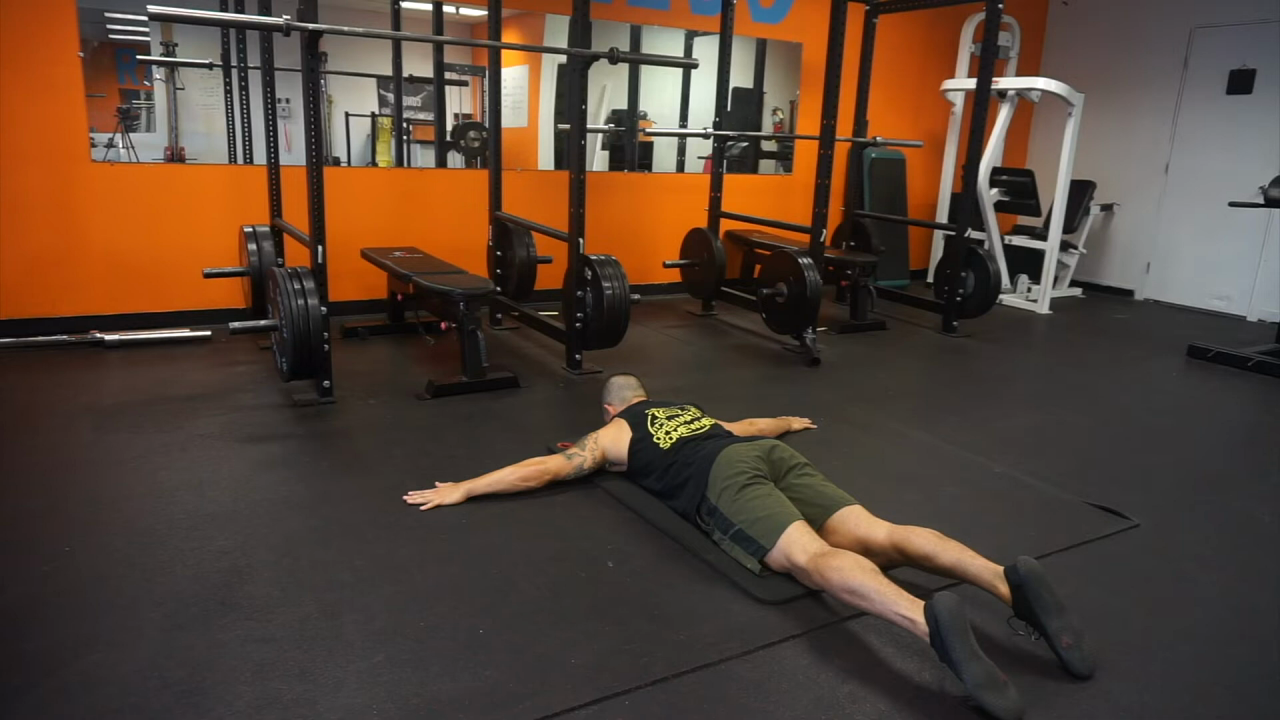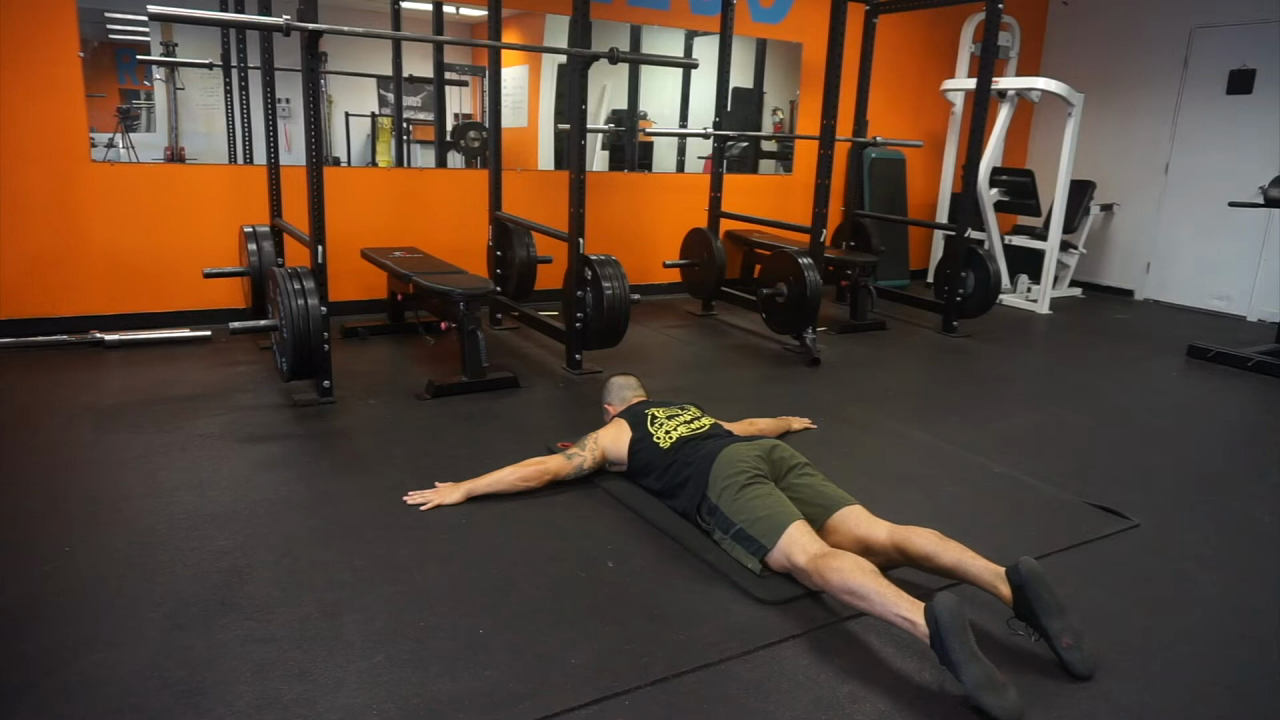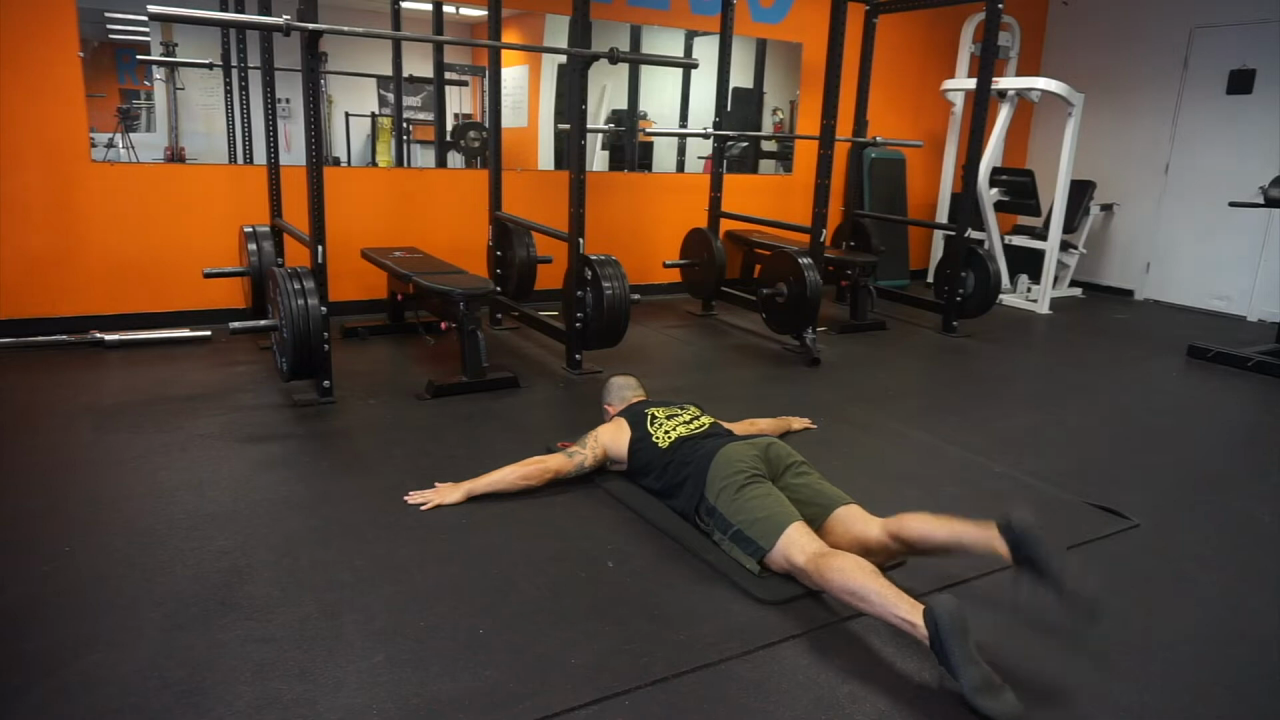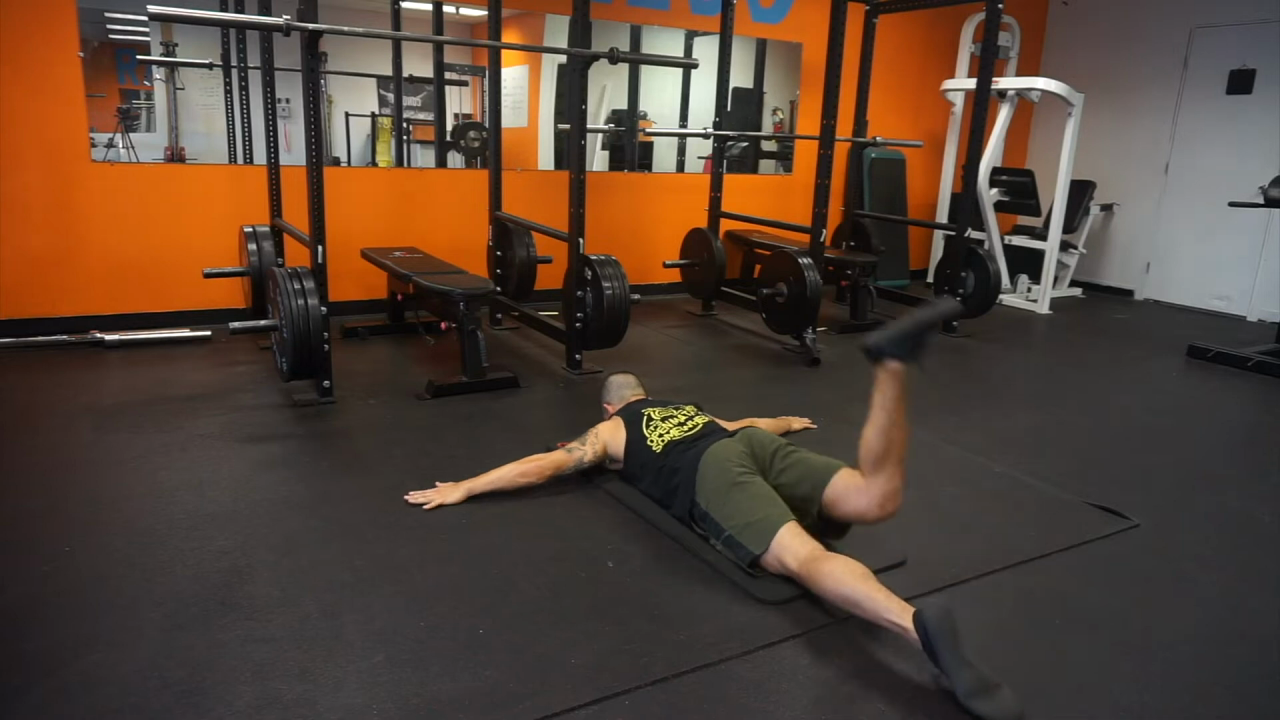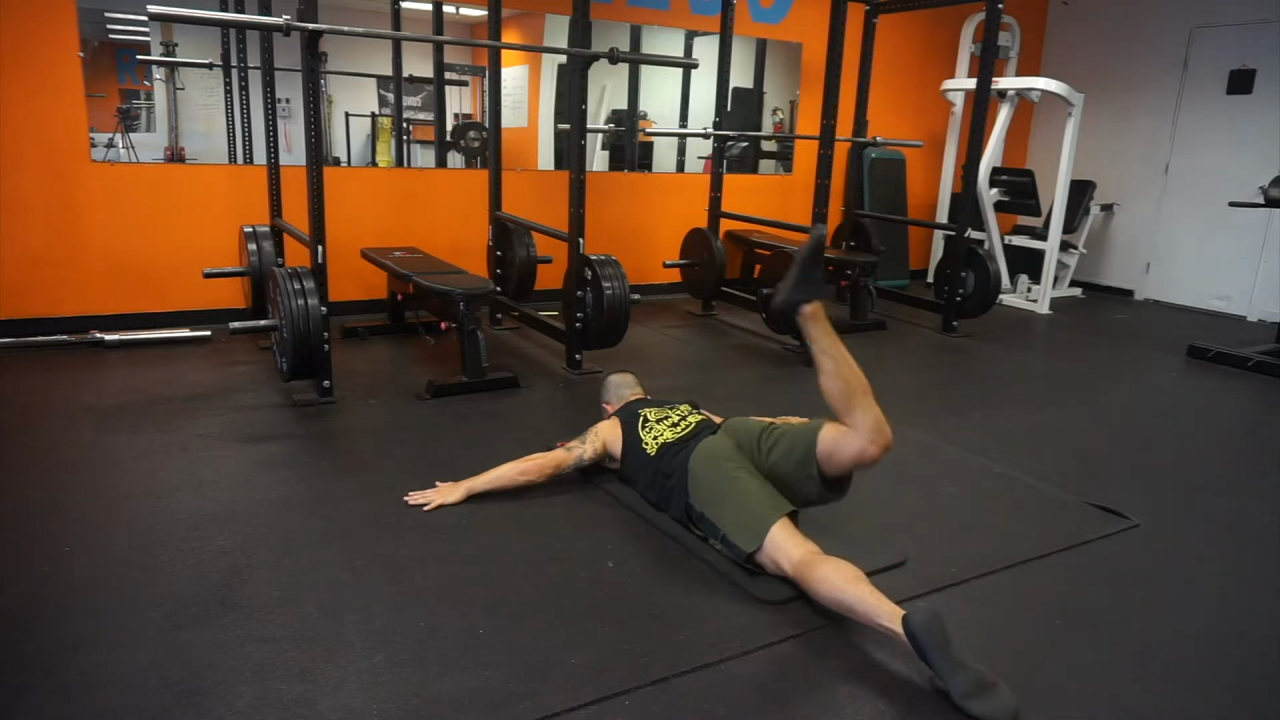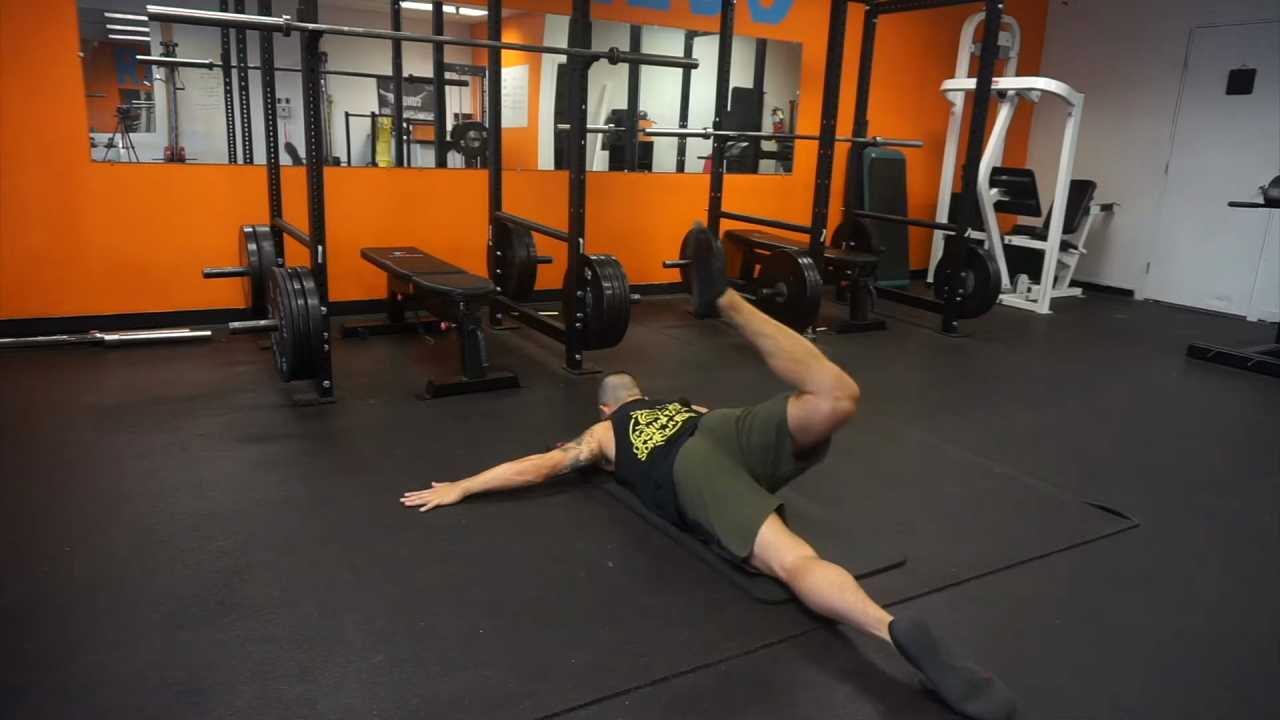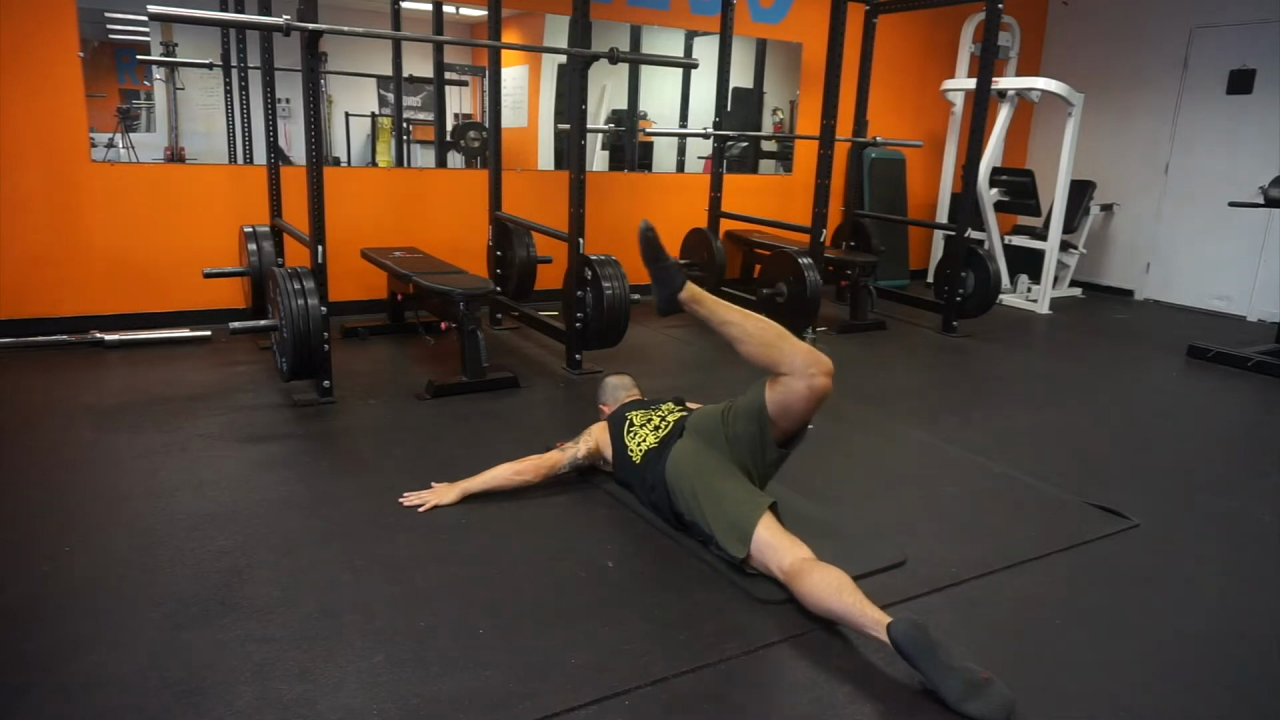
dt=0.4s
person 1, frame 1
left shoulder: (612, 435)
right shoulder: (688, 409)
left elbow: (542, 468)
right elbow: (755, 425)
left wrist: (460, 488)
right wrist: (787, 421)
left hip: (727, 480)
right hip: (773, 453)
left knee: (815, 560)
right knee: (875, 536)
left ankle: (930, 619)
right ankle: (1008, 580)
person 1, frame 2
left shoulder: (613, 434)
right shoulder: (688, 409)
left elbow: (543, 469)
right elbow: (753, 425)
left wrist: (461, 489)
right wrist: (790, 422)
left hip: (726, 481)
right hip: (772, 455)
left knee: (815, 560)
right knee: (879, 537)
left ankle: (929, 621)
right ankle: (1008, 581)
person 1, frame 3
left shoulder: (612, 432)
right shoulder: (685, 407)
left elbow: (544, 467)
right elbow: (753, 424)
left wrist: (463, 488)
right wrist: (787, 420)
left hip: (724, 476)
right hip: (768, 450)
left knee: (814, 556)
right knee: (875, 536)
left ankle: (927, 621)
right ankle: (1003, 539)
person 1, frame 4
left shoulder: (607, 433)
right shoulder: (684, 408)
left elbow: (541, 466)
right elbow: (748, 424)
left wrist: (461, 488)
right wrist: (785, 423)
left hip: (714, 477)
right hip: (753, 445)
left knee: (806, 558)
right knee: (876, 498)
left ankle: (917, 622)
right ankle: (889, 358)
person 1, frame 5
left shoulder: (606, 432)
right shoulder: (686, 406)
left elbow: (541, 465)
right elbow: (736, 422)
left wrist: (461, 488)
right wrist: (787, 422)
left hip: (706, 474)
right hip: (742, 434)
left knee: (801, 560)
right knee: (870, 438)
left ankle: (910, 626)
right ankle: (805, 303)
person 1, frame 6
left shoulder: (602, 434)
right shoulder: (681, 403)
left elbow: (535, 468)
right elbow: (723, 417)
left wrist: (456, 488)
left hip: (692, 472)
right hip: (722, 429)
left knee: (795, 562)
left ankle: (895, 631)
person 1, frame 7
left shoulder: (599, 435)
right shoulder: (681, 401)
left elbow: (535, 467)
left wrist: (455, 489)
right wrist: (748, 431)
left hip: (688, 470)
right hip: (713, 430)
left knee: (792, 551)
right knee: (811, 384)
left ankle: (882, 613)
